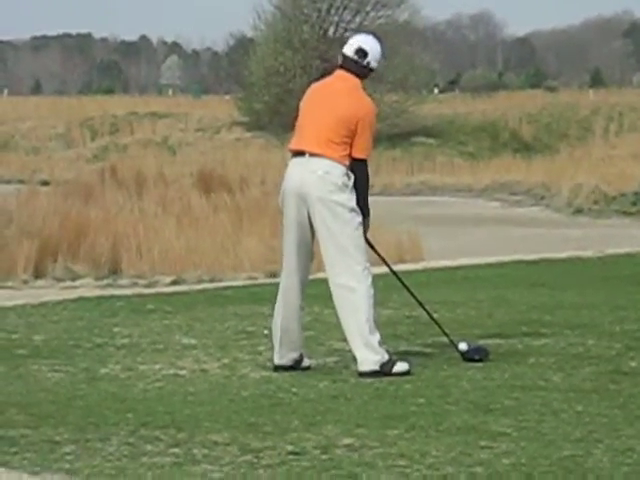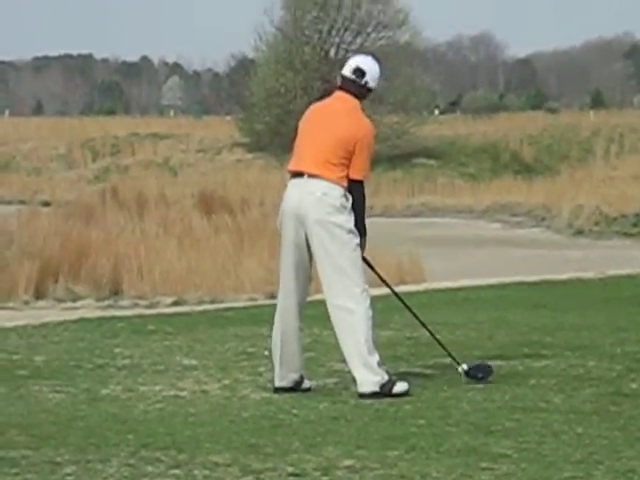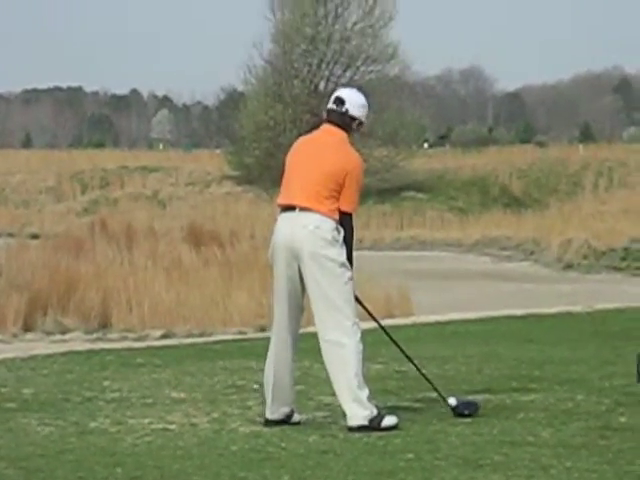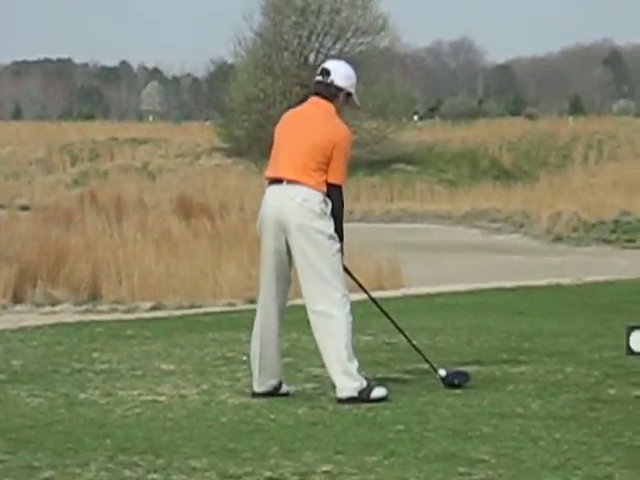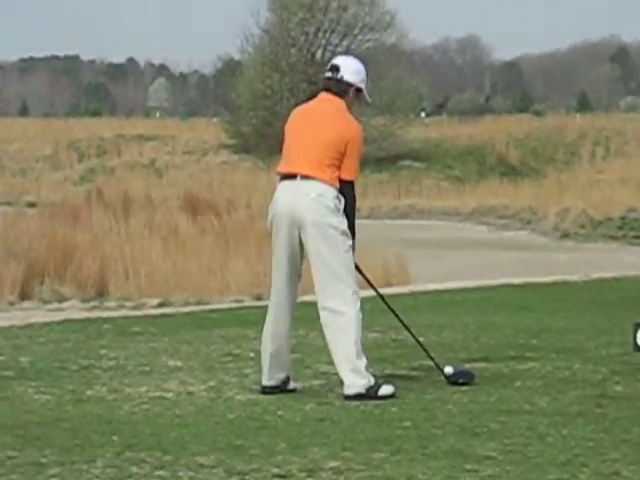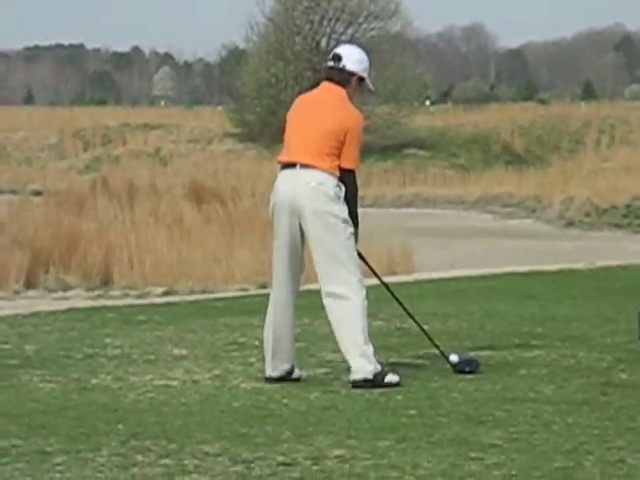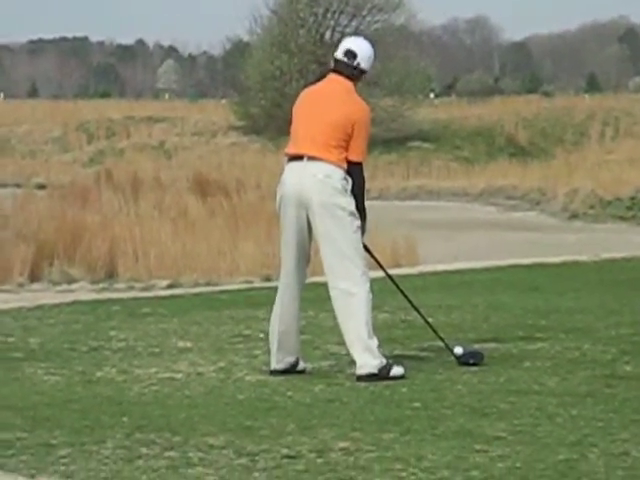
dt=0.2s
person 1, frame 1
left shoulder: (315, 89)
right shoulder: (364, 105)
right elbow: (359, 164)
right wrist: (363, 213)
left hip: (296, 173)
right hip: (328, 178)
left knee: (293, 271)
right knee: (351, 272)
left ankle: (286, 353)
right ankle: (371, 357)
person 1, frame 2
left shoulder: (313, 110)
right shoulder: (362, 126)
right elbow: (355, 184)
right wrist: (360, 233)
left hip: (294, 195)
right hip: (326, 199)
left knee: (291, 291)
right knee: (349, 293)
left ankle: (287, 374)
right ankle: (371, 379)
person 1, frame 3
left shoulder: (300, 144)
right shoulder: (351, 158)
right elbow: (344, 217)
right wrist: (348, 264)
left hip: (285, 228)
right hip: (317, 232)
left knee: (283, 325)
right knee: (340, 327)
left ankle: (277, 408)
right ankle: (360, 413)
person 1, frame 4
left shoulder: (288, 117)
right shoulder: (339, 130)
right elbow: (334, 189)
right wrist: (338, 237)
left hip: (272, 200)
right hip: (306, 204)
left knee: (270, 297)
right knee: (329, 299)
left ankle: (265, 380)
right ankle: (349, 384)
person 1, frame 5
left shoulder: (298, 113)
right shoulder: (351, 126)
right elbow: (346, 186)
right wrist: (350, 233)
left hip: (284, 196)
right hip: (318, 199)
left knee: (281, 292)
right knee: (340, 296)
left ankle: (274, 375)
right ankle: (357, 382)
person 1, frame 6
left shoulder: (300, 102)
right shoulder: (351, 115)
right elbow: (347, 174)
right wrist: (353, 222)
left hip: (285, 184)
right hip: (318, 188)
left knee: (283, 281)
right knee: (344, 283)
left ankle: (278, 365)
right ankle: (364, 367)
person 1, frame 7
left shoulder: (306, 94)
right shoulder: (358, 108)
right elbow: (354, 166)
right wrist: (360, 214)
left hip: (292, 177)
right hip: (326, 180)
left knee: (290, 273)
right knee: (349, 275)
left ankle: (283, 357)
right ankle: (369, 361)
